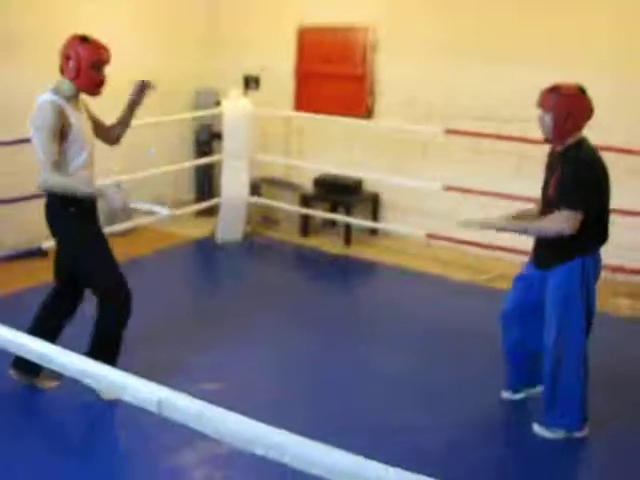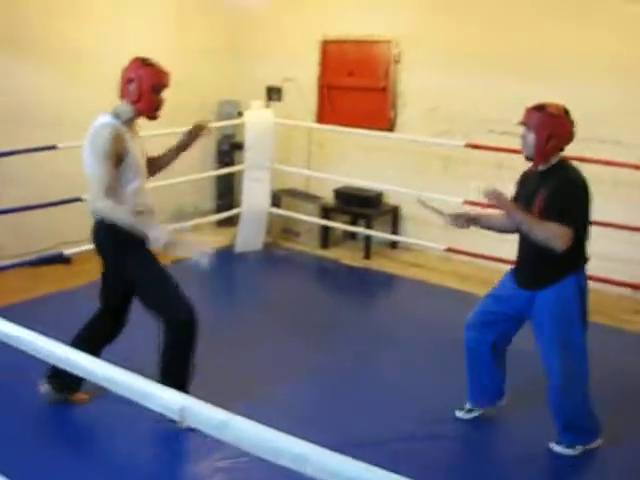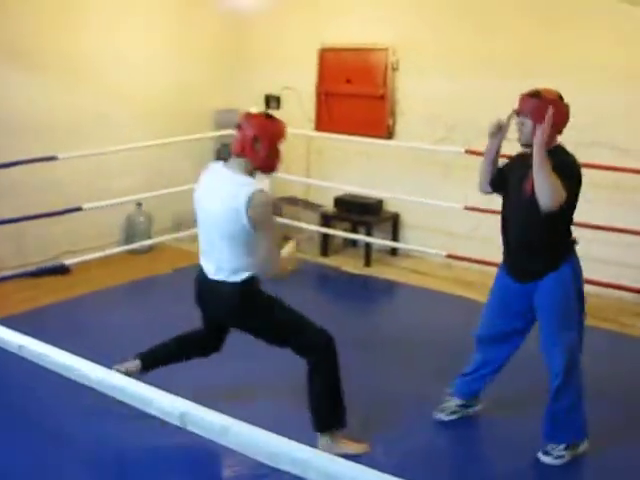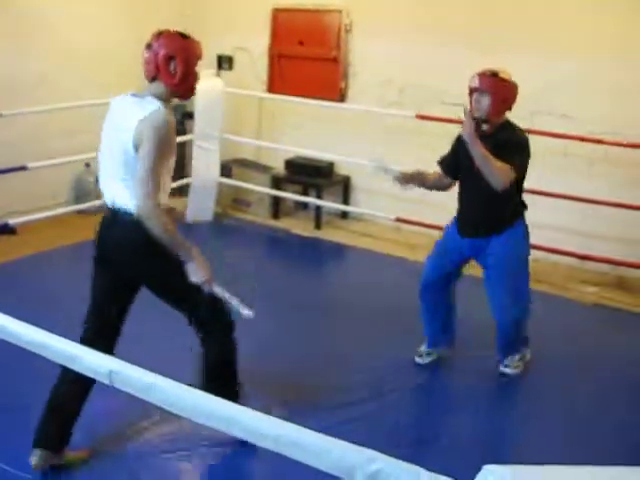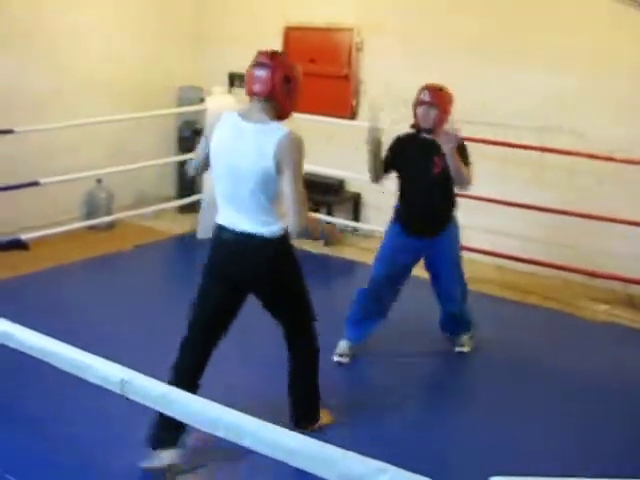
dt=0.7s
person 1, frame 1
left shoulder: (77, 105)
right shoulder: (50, 109)
left elbow: (111, 137)
right elbow: (47, 179)
left wrist: (133, 105)
right wrist: (102, 190)
left hip: (79, 208)
right hip: (68, 211)
left knee: (68, 290)
right knee: (117, 294)
left ankle: (26, 365)
person 1, frame 2
left shoulder: (128, 129)
right shoulder: (107, 133)
left elbow: (149, 169)
right elbow: (99, 202)
left wrist: (185, 144)
right wrist: (150, 230)
left hip: (128, 230)
right hip: (118, 234)
left knee: (112, 313)
right knee: (180, 315)
left ankle: (60, 381)
person 1, frame 3
left shoulder: (211, 173)
right shoulder: (257, 198)
right elbow: (273, 267)
right wrist: (290, 253)
left hip: (206, 286)
right hip: (238, 296)
left knee: (210, 337)
right knee: (319, 346)
left ankle: (138, 365)
right ankle: (330, 434)
person 1, frame 4
left shoulder: (122, 103)
right shoulder: (158, 119)
right elbow: (146, 205)
right wrist: (192, 257)
left hip: (110, 231)
right hip: (139, 236)
left knee: (96, 337)
right knee: (215, 320)
left ankle: (47, 445)
person 1, frame 5
left shoulder: (219, 125)
right shoulder: (286, 141)
left elbow: (193, 168)
right elbow: (293, 221)
right wrist: (309, 226)
left hip: (223, 250)
right hip: (268, 255)
left knee: (196, 344)
right knee: (302, 334)
left ankle: (164, 443)
right ankle: (306, 417)
person 2, frame 1
left shoulder: (584, 164)
right shoulder: (558, 155)
left elbow: (566, 223)
left wrist: (509, 224)
right wrist: (523, 215)
left hip: (572, 265)
right hip: (545, 260)
left knee: (563, 341)
right knee: (516, 315)
left ankle: (567, 420)
right ankle: (526, 379)
person 2, frame 2
left shoulder: (569, 183)
right shoulder: (530, 177)
left elbow: (559, 240)
left wrist: (513, 210)
right wrist: (475, 220)
left hip: (559, 285)
right hip: (522, 278)
left knee: (561, 362)
right knee: (480, 330)
left ankle: (581, 434)
right ankle: (485, 397)
person 2, frame 3
left shoulder: (563, 163)
right shoulder: (520, 162)
left elbow: (550, 203)
right elbow: (488, 185)
left wrist: (538, 148)
right wrist: (494, 144)
left hip: (555, 276)
right hip: (514, 272)
left knee: (560, 356)
right knee: (492, 337)
left ankle: (569, 437)
right ankle: (463, 397)
person 2, frame 4
left shoulder: (514, 139)
right shoulder: (465, 138)
left elbow: (501, 181)
right elbow: (444, 179)
left wrist: (474, 143)
right wrist: (415, 178)
left hip: (504, 234)
right hip: (464, 227)
left knee: (507, 300)
right knee: (433, 281)
left ankle: (515, 350)
right ankle: (437, 342)
person 2, frame 5
left shoulder: (454, 146)
right shoulder: (403, 142)
left elbow: (464, 182)
right elbow: (377, 176)
left wrist: (450, 152)
right wrist: (374, 152)
left hip: (441, 231)
right hip: (403, 228)
left knee: (452, 289)
right knee: (380, 282)
left ankle: (460, 331)
right ankle: (351, 337)
